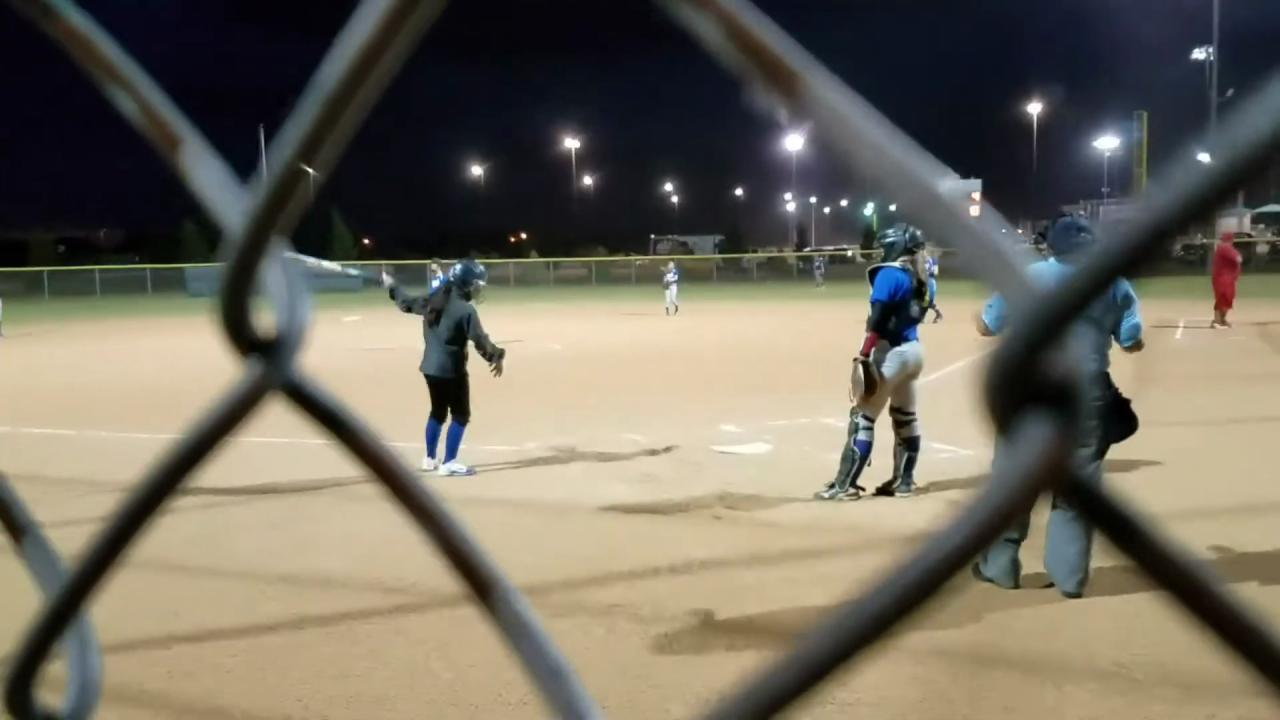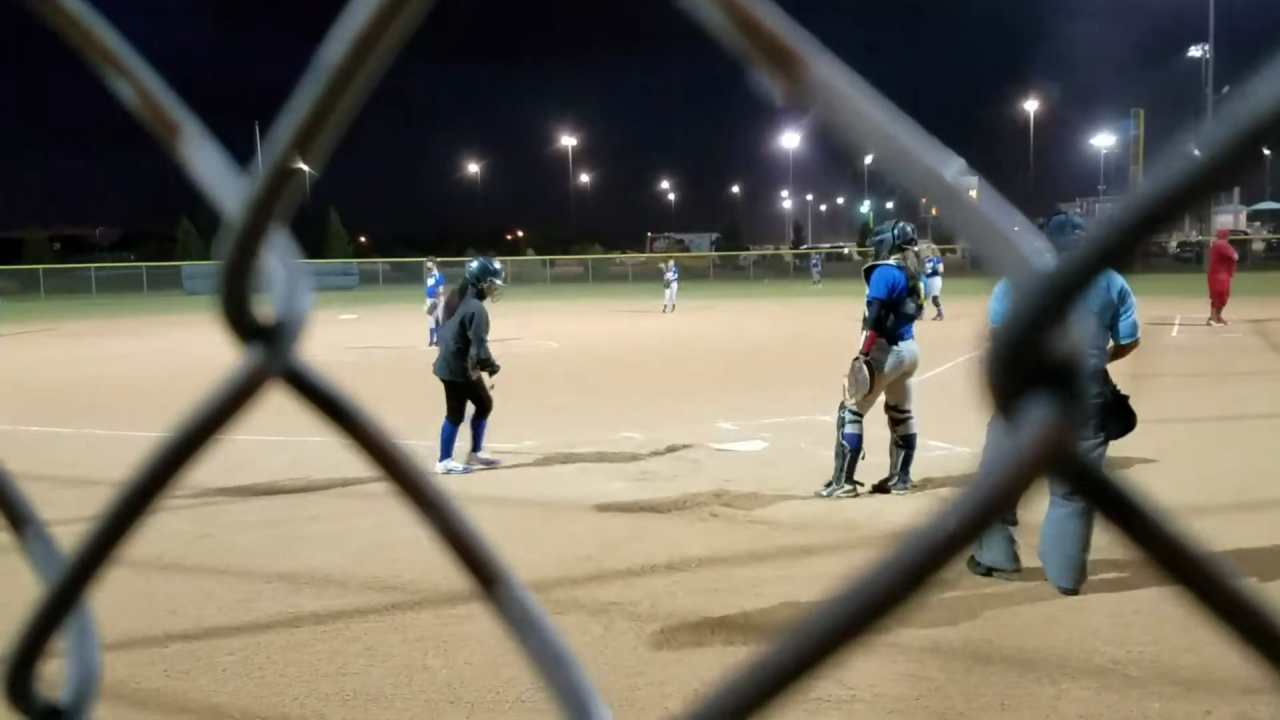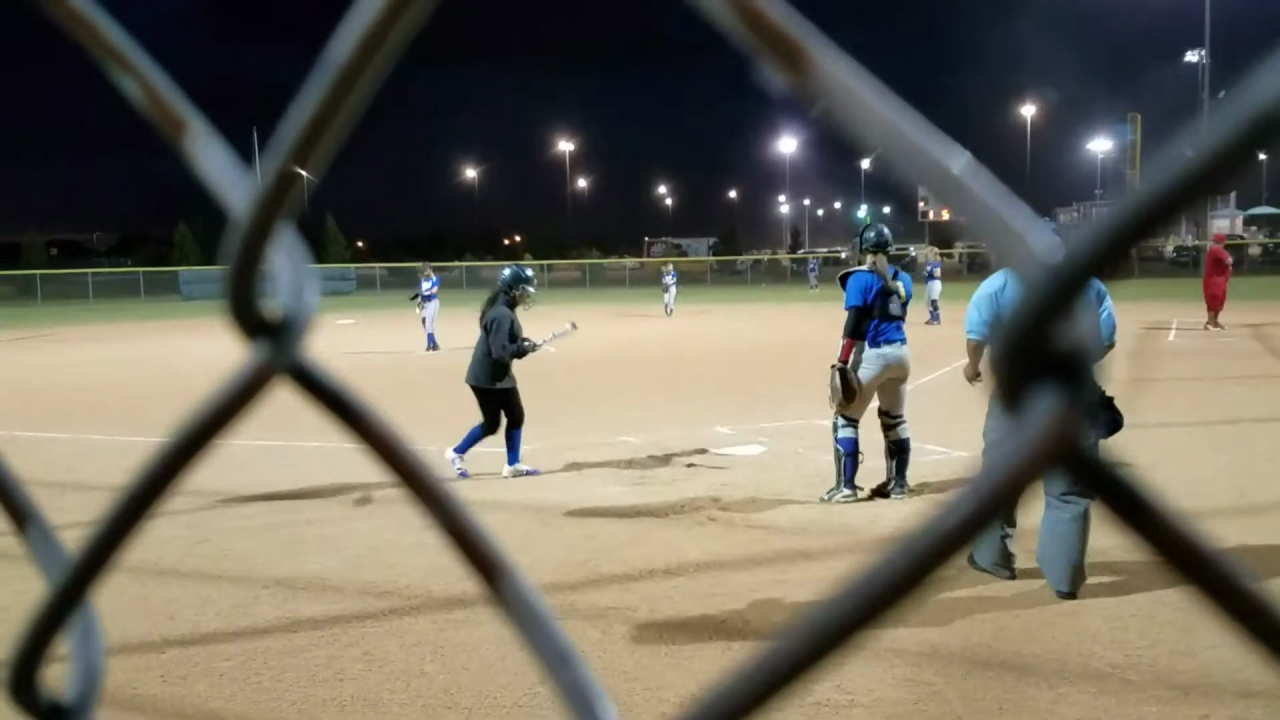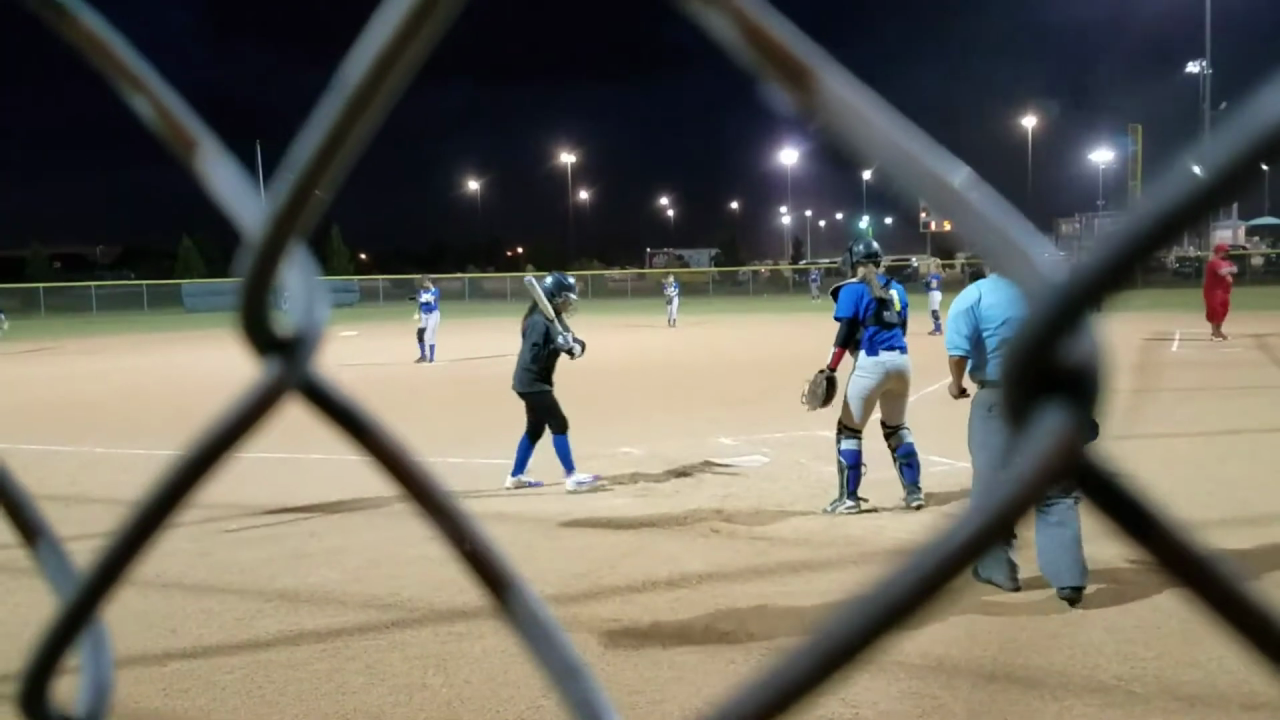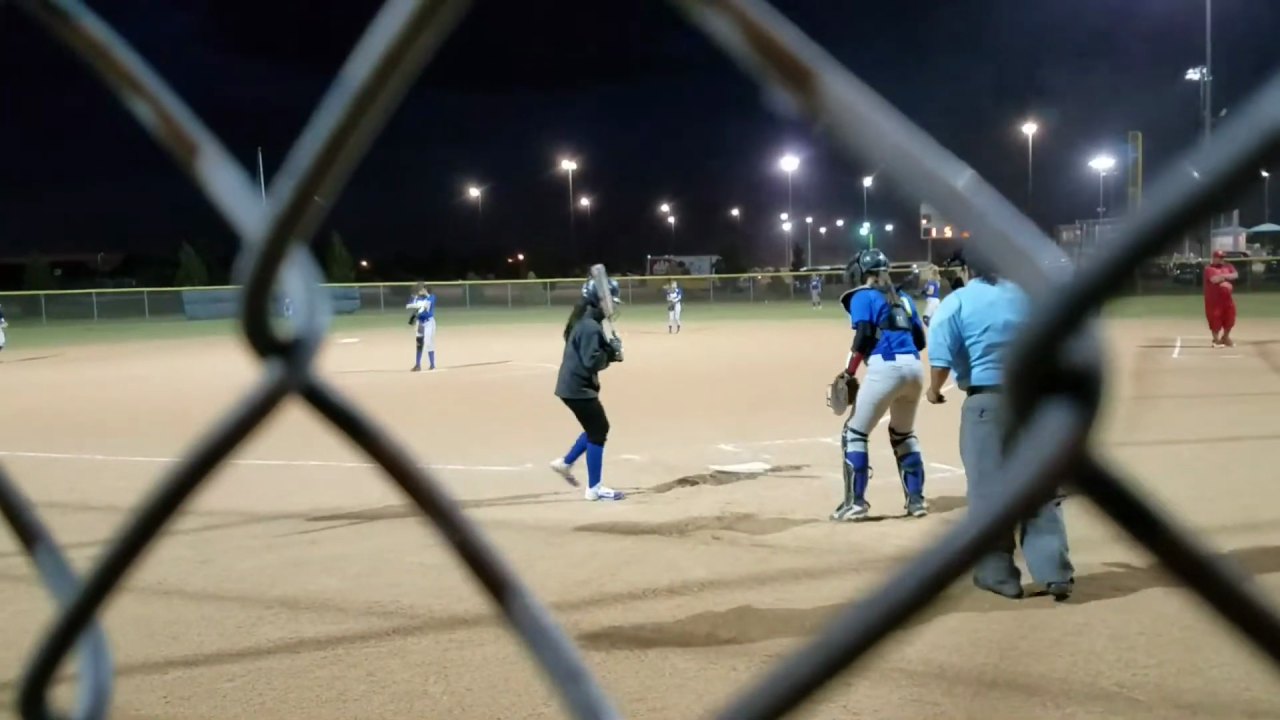
dt=0.3s
person 1, frame 1
left shoulder: (1027, 277)
right shoulder: (1115, 284)
left elbow: (987, 326)
right elbow: (1133, 342)
left wrist: (982, 320)
right hip: (1089, 394)
left ankle: (999, 566)
right ankle: (1070, 576)
person 1, frame 2
right shoulder: (1112, 281)
left elbow: (999, 327)
right elbow: (1129, 340)
right hip: (1087, 389)
right knee: (1074, 485)
left ankle: (996, 554)
right ankle: (1066, 572)
person 1, frame 3
left shoulder: (1000, 282)
right shoulder: (1089, 285)
left elbow: (976, 335)
right elbow: (1106, 339)
left wrist: (972, 365)
right knee: (1070, 488)
left ankle: (992, 555)
right ankle: (1065, 577)
person 1, frame 4
left shoulder: (975, 295)
left elbow: (958, 350)
left wrist: (957, 382)
left hip: (997, 399)
left knee: (993, 484)
right knee: (1057, 490)
left ankle: (996, 566)
right ankle: (1069, 577)
person 1, frame 5
left shoulder: (956, 303)
right shoulder: (1031, 294)
left elbow: (942, 359)
left wrist: (934, 389)
left hip: (988, 402)
left knee: (990, 489)
left ankle: (999, 574)
right ankle: (1055, 573)
person 2, frame 1
left shoulder: (888, 274)
right shoulder: (921, 280)
left elbow: (878, 318)
right elbow: (914, 315)
left wrist: (863, 354)
left hip: (891, 353)
right hip: (913, 351)
left knee: (863, 417)
right knee: (906, 417)
left ankle: (845, 484)
right ankle: (903, 481)
person 2, frame 2
left shoulder: (884, 272)
right shoulder: (916, 277)
left elbow: (876, 317)
right elbow: (912, 313)
left wrist: (862, 354)
left hip: (886, 351)
right hip: (909, 349)
left knee: (851, 412)
right knee: (901, 414)
left ankle: (843, 481)
right ankle: (900, 478)
person 2, frame 3
left shoulder: (859, 278)
right shoulder: (903, 279)
left elbow: (854, 323)
right elbow: (897, 314)
left wrist: (841, 362)
left hip: (873, 354)
right hip: (900, 353)
left knee: (846, 419)
right knee: (895, 419)
left ankle: (846, 486)
right ankle: (897, 483)
person 2, frame 4
left shoulder: (852, 289)
right shoulder: (896, 289)
left elbow: (846, 332)
right elbow: (901, 327)
left wrist: (830, 368)
left hip: (871, 363)
right hip: (901, 361)
left knee: (849, 430)
right knee: (897, 428)
left ankle: (849, 498)
right ankle: (913, 491)
person 2, frame 5
left shoulder: (863, 296)
right shoulder: (903, 298)
left elbow: (864, 336)
right elbow: (920, 340)
left wrist: (849, 372)
left hip: (885, 369)
right hip: (913, 368)
left knee: (854, 434)
right knee: (904, 434)
left ankle: (855, 503)
right ankle: (916, 501)
person 3, frame 1
left shoulder: (434, 300)
right shoulder: (466, 310)
left elbow: (407, 302)
right elbow: (481, 342)
left wrist: (392, 286)
right wrist: (497, 357)
left hip: (432, 366)
right hip: (451, 369)
left knee: (438, 413)
right knee: (461, 415)
left ankle: (430, 458)
right ankle: (448, 462)
person 3, frame 2
left shoulder: (458, 300)
right shoulder: (476, 308)
right elbow: (479, 345)
right wrist: (491, 368)
left hip: (460, 366)
right hip: (456, 368)
left knee: (485, 404)
right knee: (455, 414)
left ankle: (475, 453)
right ankle: (444, 461)
person 3, frame 3
left shoulder: (507, 311)
right shoulder: (501, 315)
right elbow: (500, 352)
left wrist: (525, 346)
right wrist: (525, 349)
left hip: (502, 375)
right hip: (487, 377)
left knee: (516, 416)
right knee: (491, 424)
left ankle: (513, 464)
right ankle: (457, 454)
person 3, frame 4
left shoulder: (556, 320)
right shoulder: (538, 322)
left elbow: (573, 342)
right elbow: (533, 356)
left wrist: (576, 346)
right wrist: (557, 347)
left hip: (539, 382)
right hip: (531, 382)
left knee: (534, 429)
right knee: (559, 425)
left ankle: (516, 476)
right ankle: (571, 476)
person 3, frame 5
left shoulder: (584, 323)
right shoulder: (590, 328)
left elbow: (594, 354)
right elbow: (592, 362)
left wrist: (613, 349)
right wrist: (612, 349)
left hip: (576, 387)
right hip: (578, 388)
left knee: (598, 428)
right knee: (597, 433)
left ankle: (565, 462)
right ankle: (593, 488)
